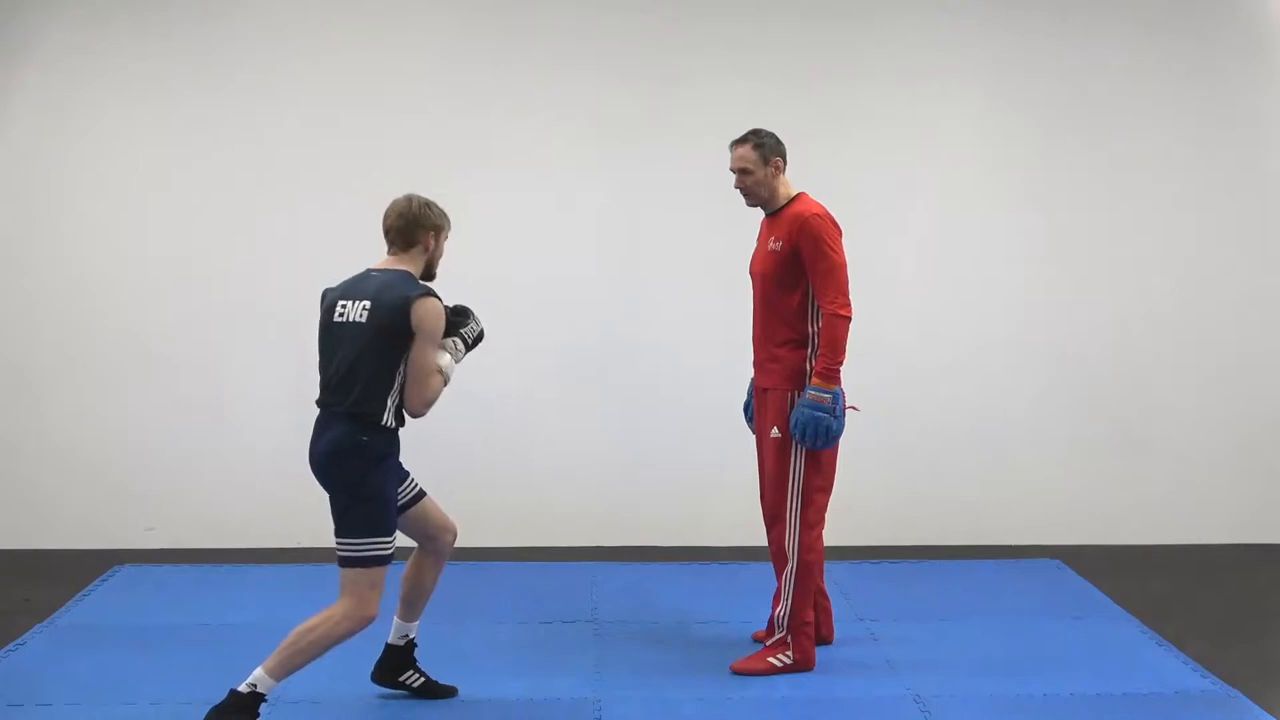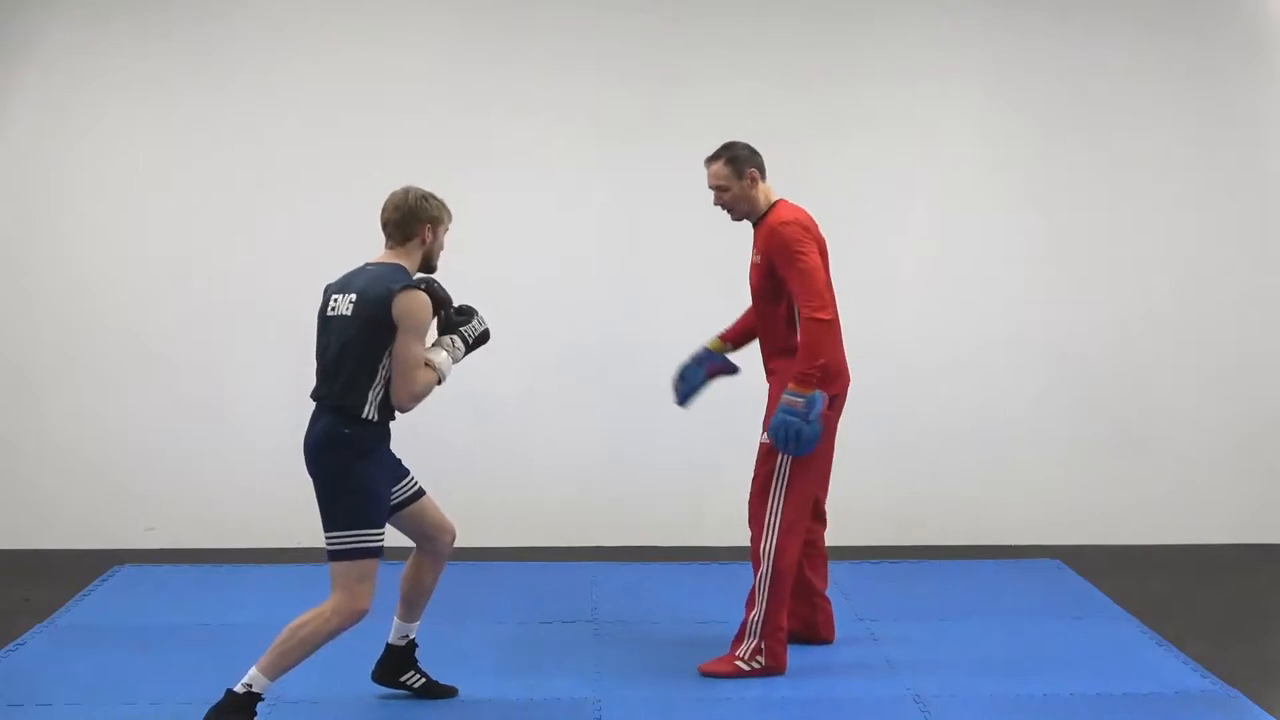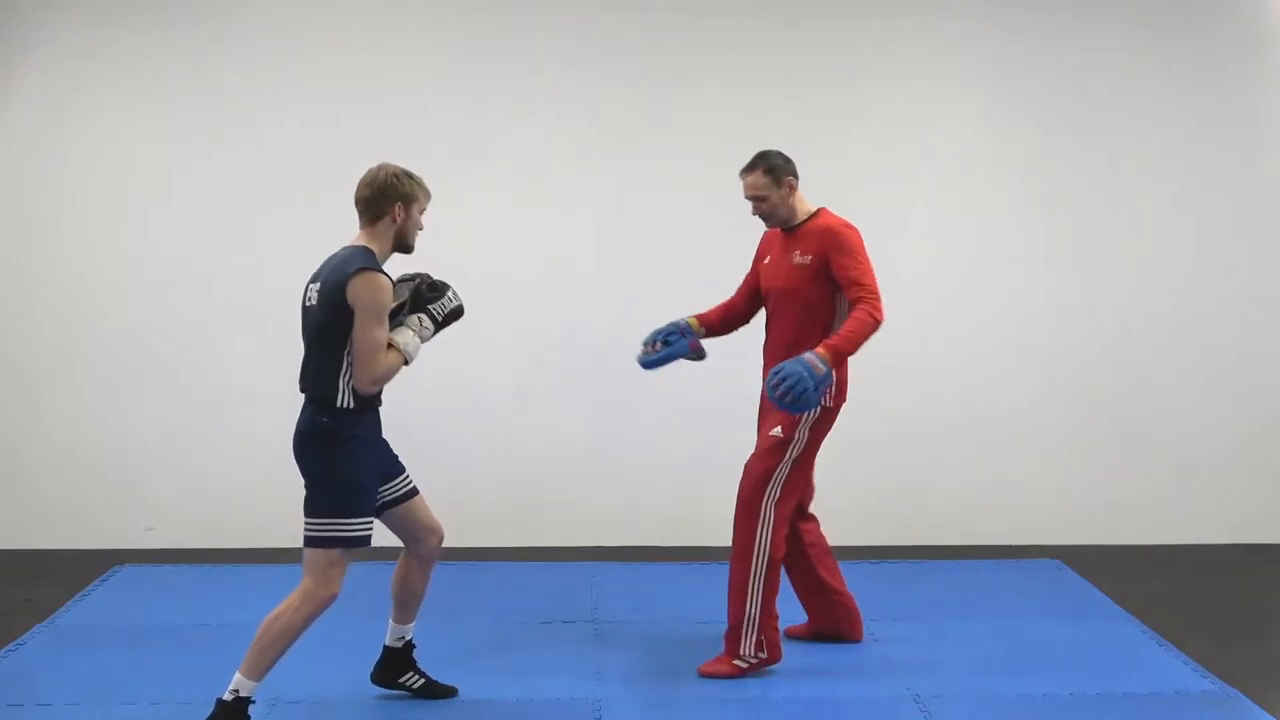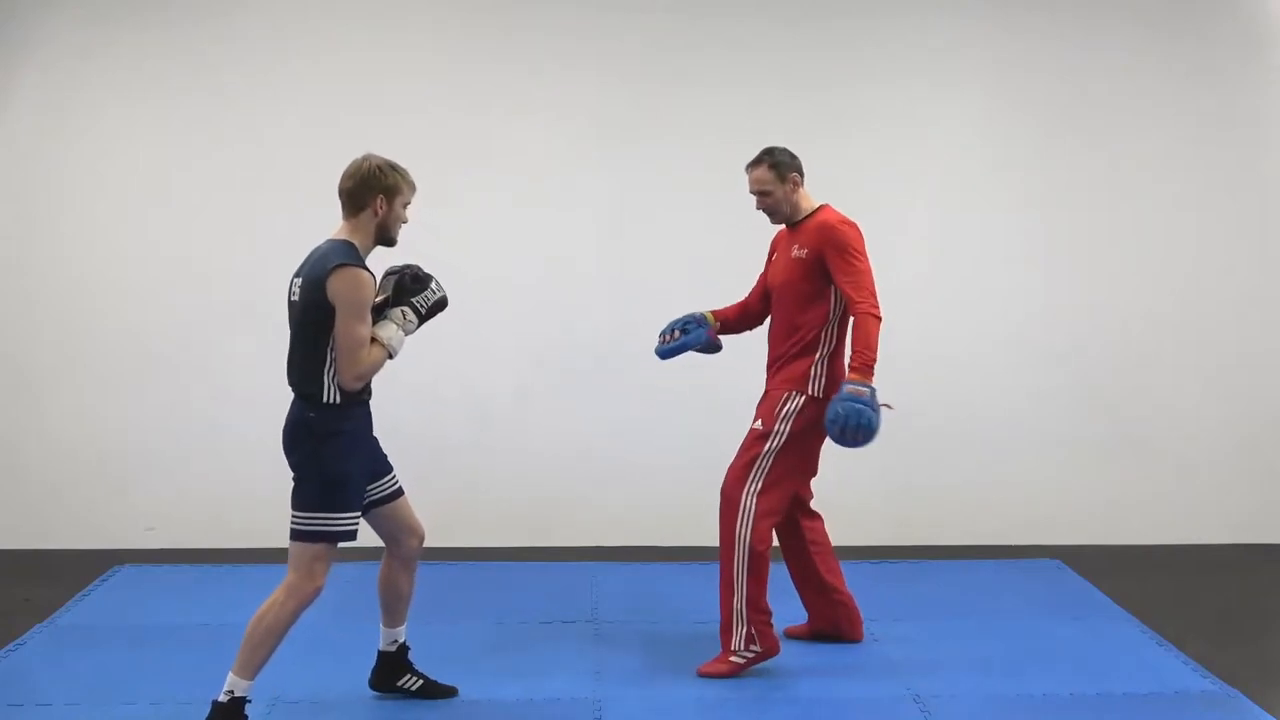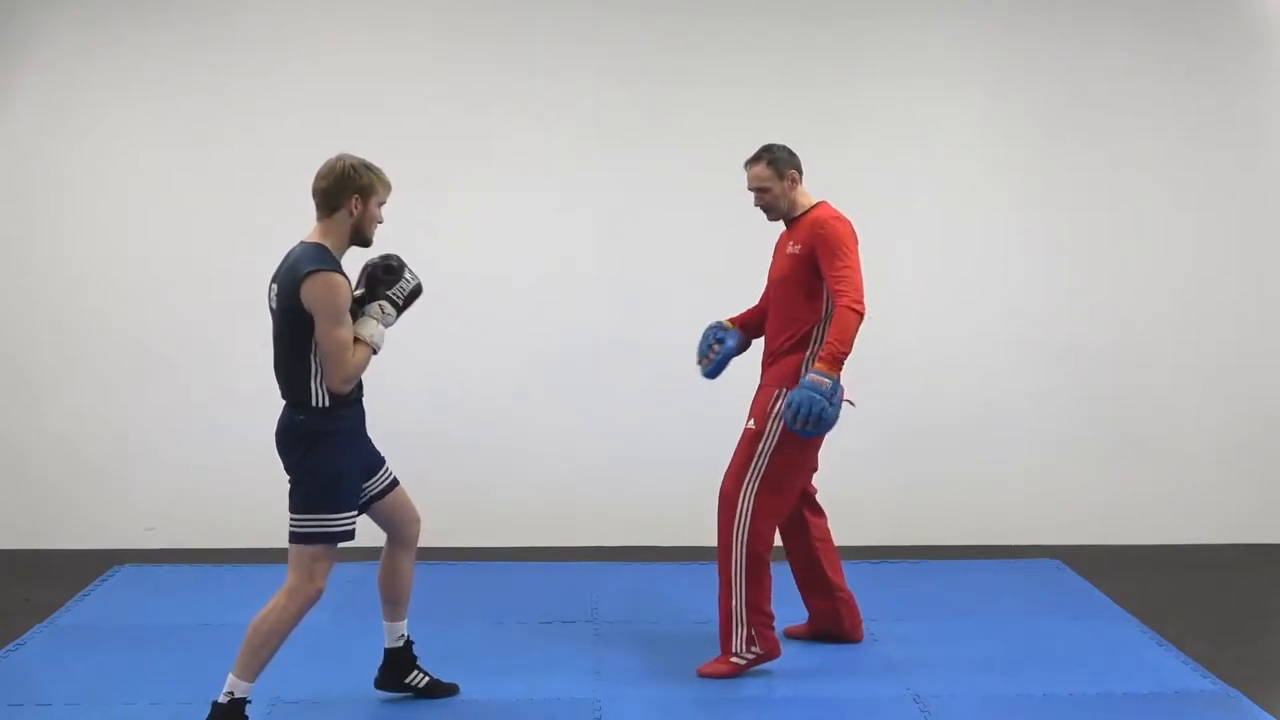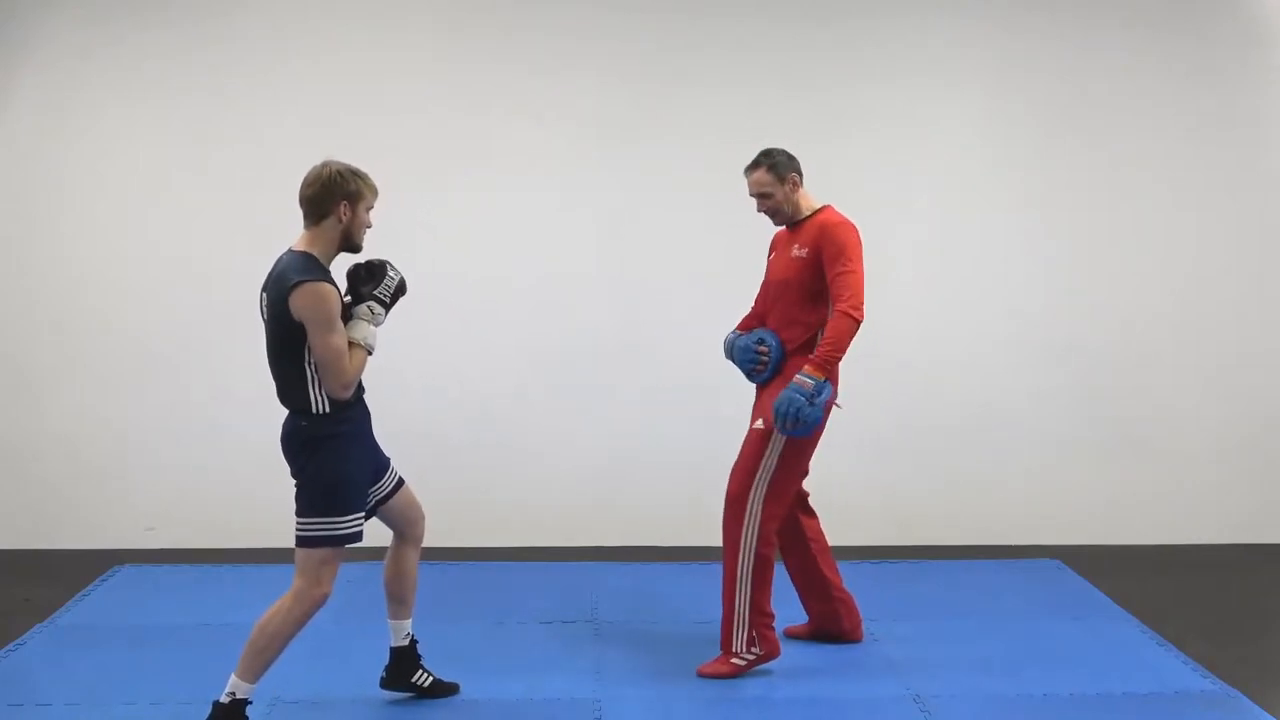
dt=0.4s
person 1, frame 1
left shoulder: (340, 292)
right shoulder: (423, 304)
right elbow: (417, 403)
right wrist: (453, 348)
left hip: (339, 439)
right hip: (362, 451)
left knee: (441, 537)
right knee: (358, 608)
left ankle: (397, 660)
person 1, frame 2
left shoulder: (343, 285)
right shoulder: (410, 297)
right elbow: (405, 395)
right wrist: (453, 345)
left hip: (344, 437)
right hip: (351, 446)
left knee: (439, 538)
right knee: (350, 603)
left ankle: (397, 659)
person 1, frame 3
left shoulder: (335, 267)
right shoulder: (370, 279)
right elbow: (368, 378)
left wrist: (398, 315)
right wrist: (419, 326)
left hip: (354, 433)
right hip: (337, 438)
left knee: (427, 539)
right knee: (320, 589)
left ankle: (395, 660)
person 1, frame 4
left shoulder: (321, 260)
right shoulder: (351, 274)
right elbow: (353, 373)
left wrist: (383, 308)
right wrist: (402, 320)
left hip: (344, 429)
right hip: (327, 433)
left knee: (408, 539)
right knee: (305, 582)
left ankle: (392, 664)
person 1, frame 5
left shoulder: (301, 261)
right shoulder: (324, 276)
right elbow: (341, 375)
left wrist: (363, 303)
right wrist: (381, 312)
left hip: (337, 429)
right hip: (321, 435)
left knee: (406, 527)
right knee: (306, 584)
left ankle: (397, 662)
person 1, frame 6
left shoulder: (293, 269)
right shoulder: (312, 286)
right elbow: (341, 381)
left wrist: (355, 305)
right wrist: (369, 312)
left hip: (343, 433)
right hip: (326, 440)
left knee: (411, 524)
right knee: (313, 589)
left ankle: (402, 662)
person 2, frame 1
left shoulder: (810, 221)
right shoulder: (770, 224)
left elbow: (836, 310)
left wrist: (823, 386)
left hip: (801, 390)
right hip: (772, 387)
left knee: (794, 515)
right knee: (782, 509)
left ankle: (792, 643)
right ankle: (809, 620)
person 2, frame 2
left shoulder: (787, 228)
right shoulder: (766, 228)
left elbow: (819, 313)
left wrist: (800, 392)
right wrist: (715, 350)
left hip: (808, 390)
right hip: (805, 386)
left knee: (774, 513)
right knee: (800, 508)
left ankle: (760, 648)
right ankle: (809, 619)
person 2, frame 3
left shoulder: (835, 235)
right shoulder: (772, 242)
left elbow: (869, 308)
right elbow: (744, 305)
left wrist: (823, 357)
right wrist: (692, 327)
left hip: (811, 392)
right hip: (783, 391)
left knee: (760, 502)
right knee: (788, 507)
left ankle: (752, 645)
right ankle: (836, 618)
person 2, frame 4
left shoulder: (835, 230)
right shoulder: (782, 240)
left elbow: (865, 309)
right elbow: (756, 306)
left wrist: (859, 379)
right wrist: (708, 321)
left hip: (807, 387)
right hip: (786, 386)
left knee: (744, 496)
right knee: (788, 503)
left ankle: (748, 639)
right ankle: (835, 618)
person 2, frame 5
left shoulder: (829, 227)
right shoulder: (788, 235)
left elbow: (849, 305)
left wrist: (822, 373)
right wrist: (731, 329)
left hip: (801, 387)
right hip: (782, 383)
left knee: (744, 499)
right knee: (792, 501)
left ankle: (749, 641)
right ankle: (836, 617)
person 2, frame 6
left shoulder: (833, 230)
right shoulder: (783, 239)
left elbow: (848, 309)
left wrist: (814, 374)
right wrist: (741, 337)
left hip: (799, 389)
right hip: (780, 385)
left knee: (750, 502)
right knee: (785, 503)
left ankle: (749, 641)
right ankle: (835, 617)
